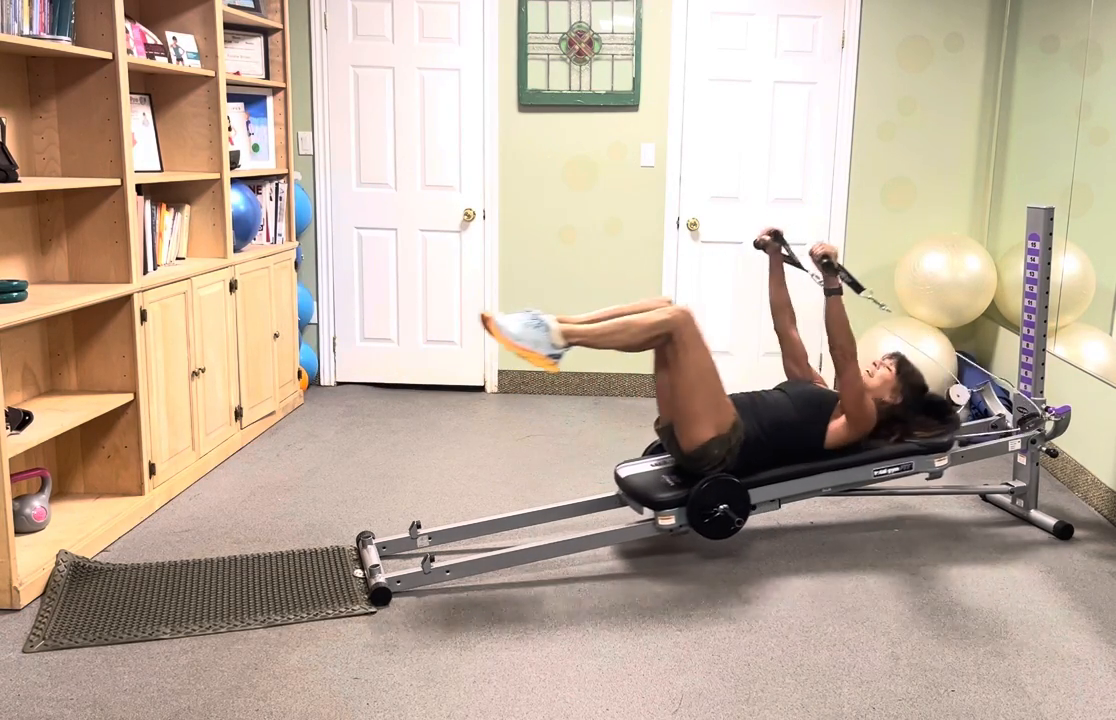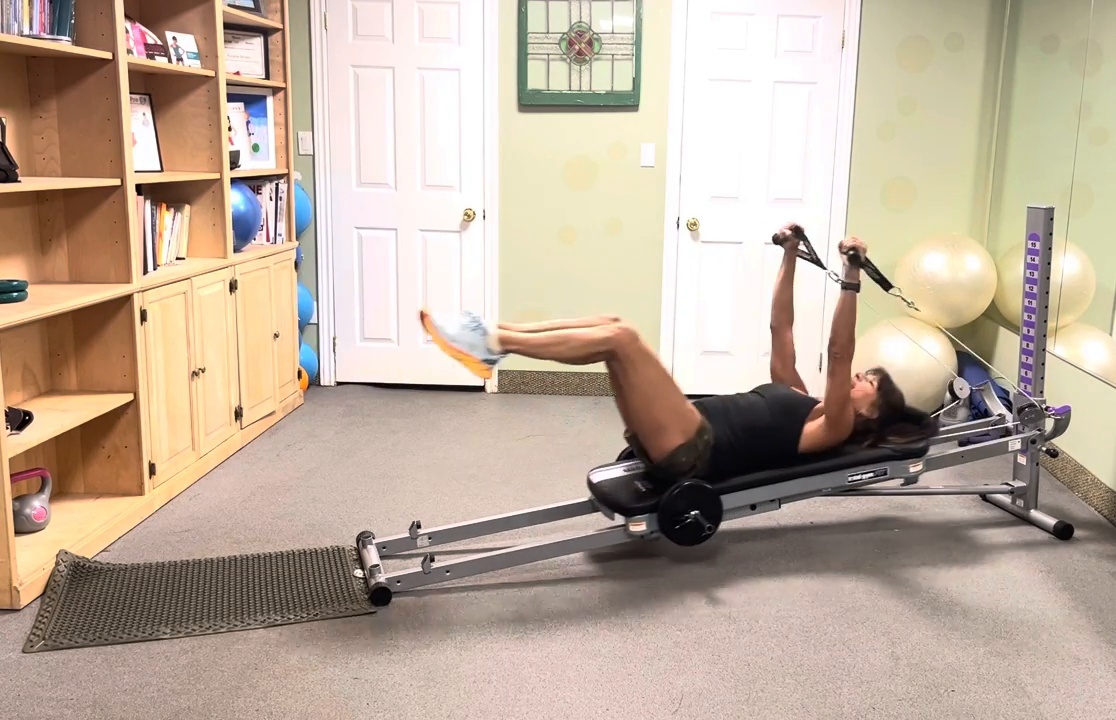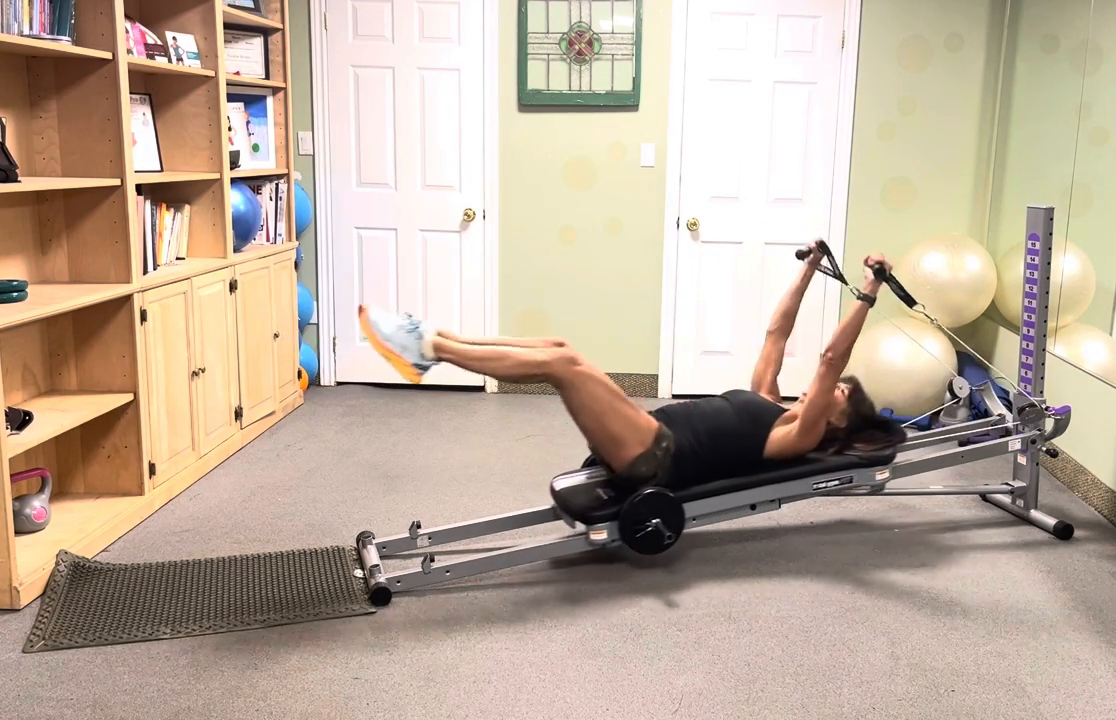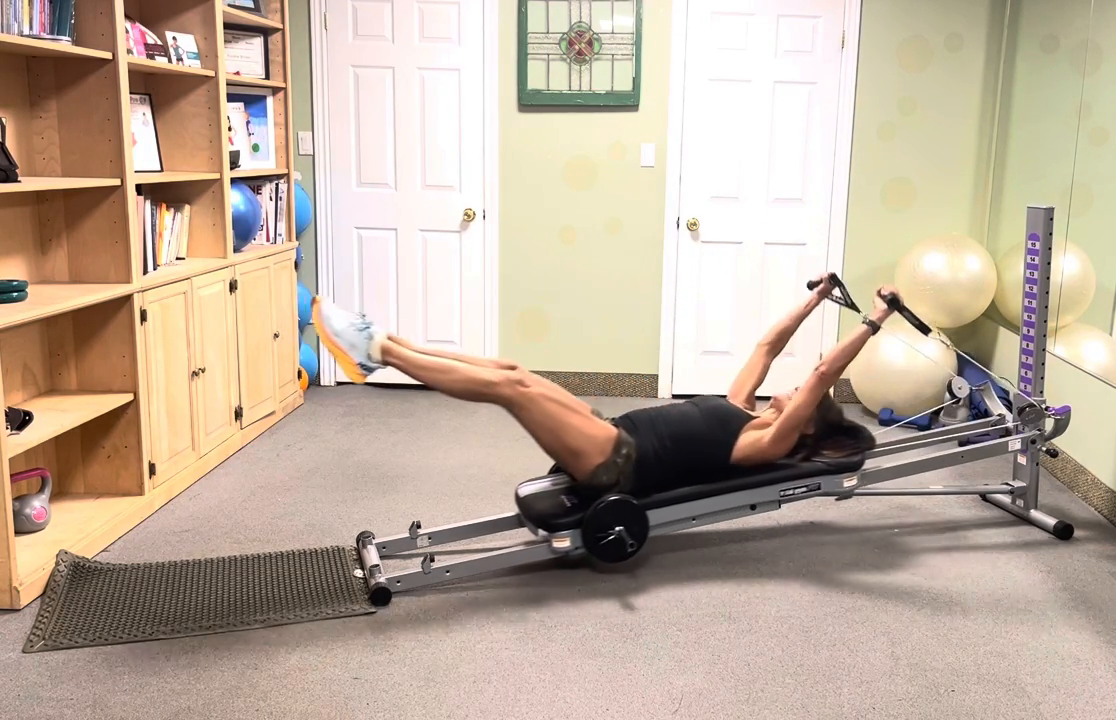
dt=0.2s
person 1, frame 1
left shoulder: (861, 421)
right shoulder: (813, 389)
left elbow: (844, 352)
right elbow: (786, 329)
left wrist: (831, 284)
right wrist: (776, 263)
left hip: (719, 448)
right hip: (687, 433)
left knee: (677, 319)
right knee: (666, 309)
left ankle: (558, 337)
right ankle: (557, 331)
person 1, frame 2
left shoulder: (834, 429)
right shoulder: (795, 396)
left elbow: (840, 352)
right elbow: (780, 326)
left wrist: (850, 278)
right wrist: (788, 258)
left hip: (691, 452)
right hip: (669, 438)
left knee: (620, 336)
right knee: (611, 326)
left ankle: (495, 344)
right ankle: (496, 336)
person 1, frame 3
left shoulder: (804, 435)
right shoulder: (766, 404)
left elbow: (832, 358)
right elbow: (777, 332)
left wrist: (866, 295)
right wrist: (808, 270)
left hip: (655, 459)
right hip: (646, 439)
left knee: (561, 361)
right knee: (554, 348)
left ankle: (429, 348)
right ankle: (434, 342)
person 1, frame 4
left shoulder: (771, 443)
right shoulder: (740, 412)
left elbow: (823, 373)
right elbow: (769, 345)
left wrist: (873, 322)
right wrist: (816, 298)
left hip: (619, 466)
right hip: (612, 440)
left knee: (509, 383)
right knee: (508, 370)
left ankle: (379, 351)
right ankle: (386, 344)
